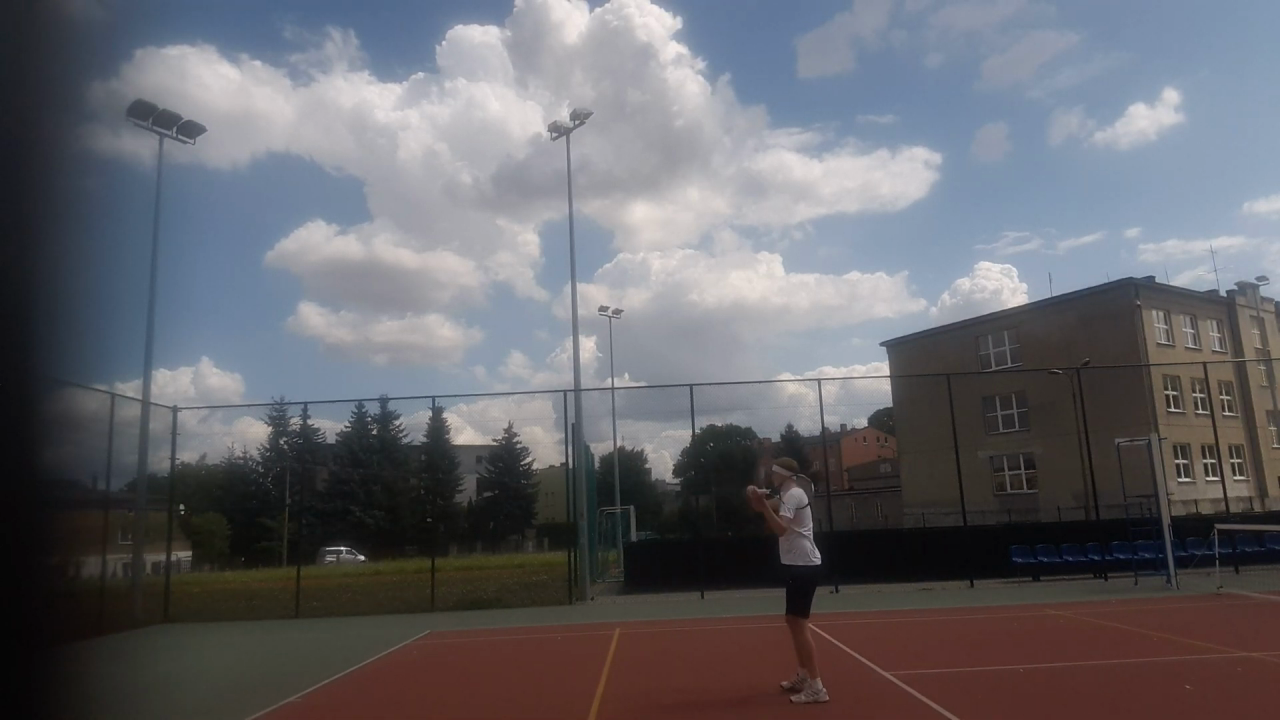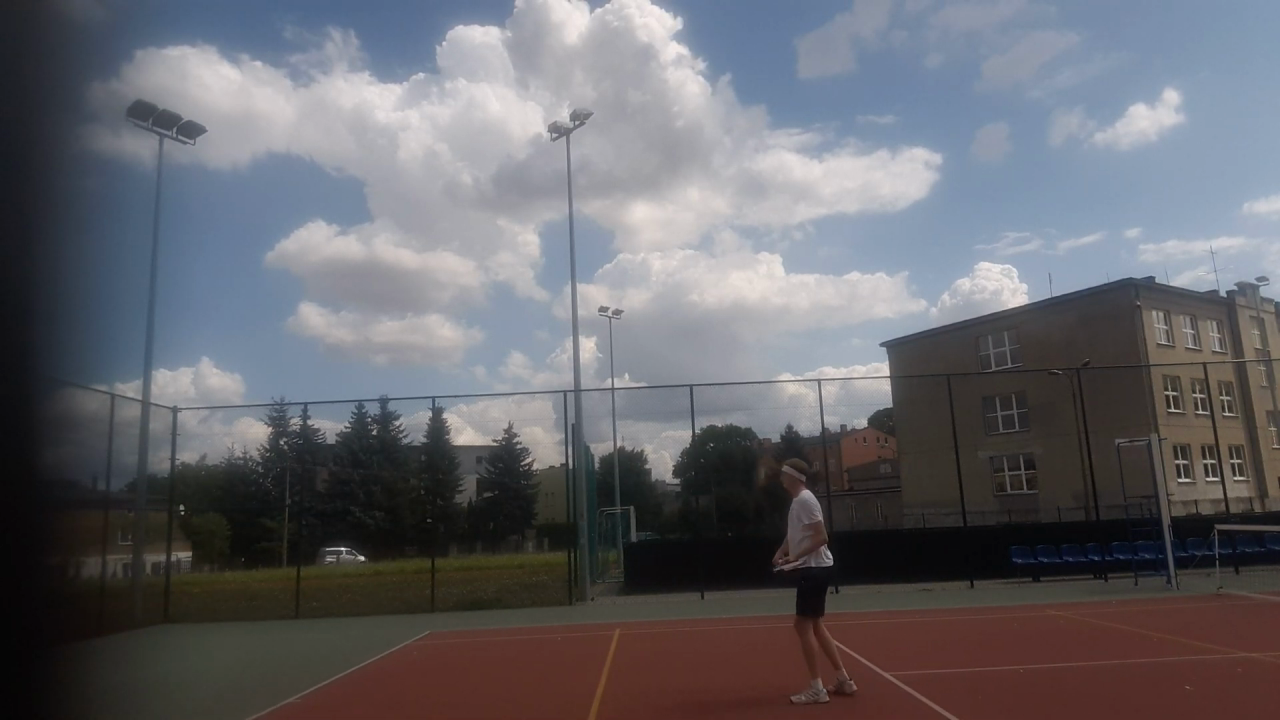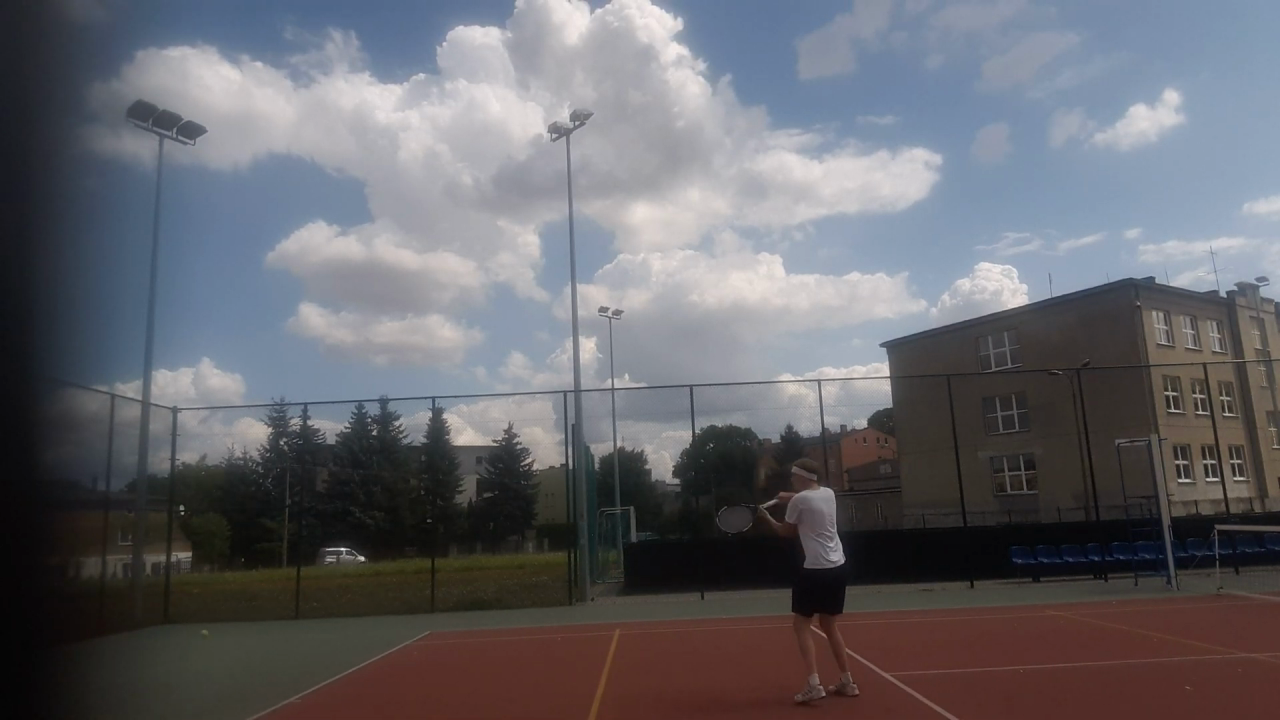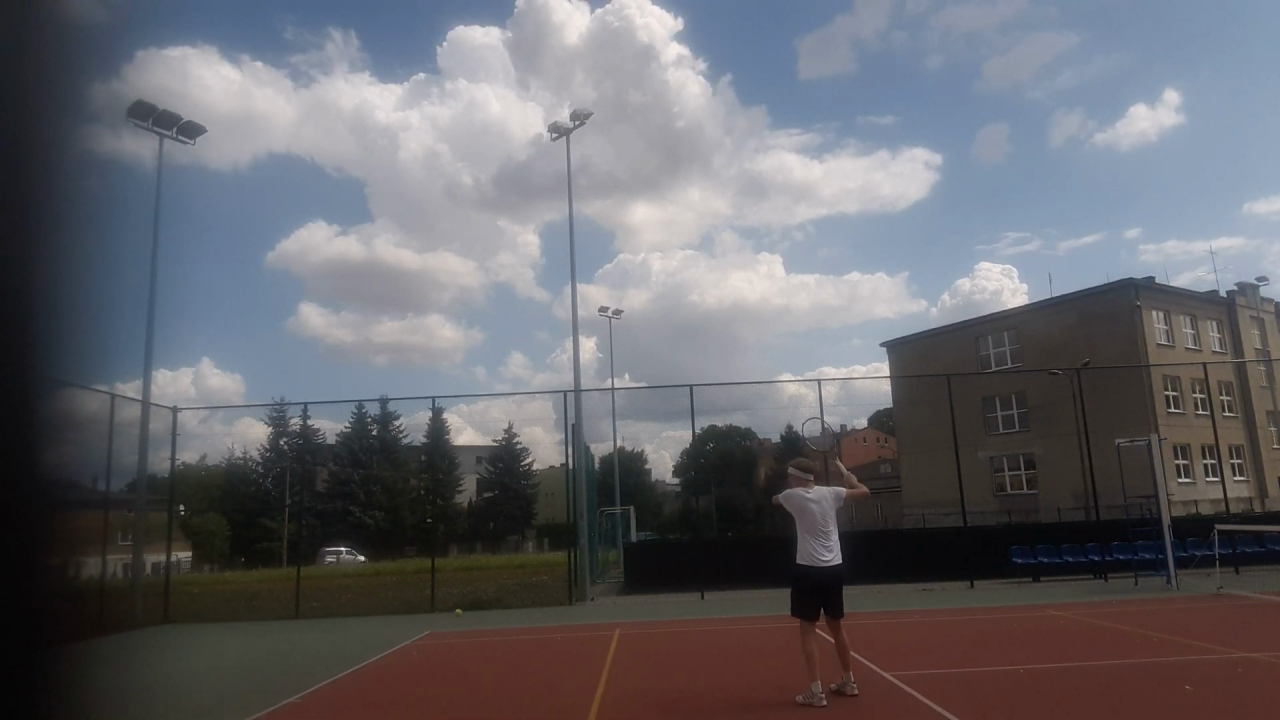
dt=0.3s
person 1, frame 1
left shoulder: (795, 496)
right shoulder: (786, 495)
left elbow: (782, 531)
right elbow: (767, 513)
left wrist: (763, 505)
right wrist: (757, 497)
left hip: (803, 566)
right hip: (798, 566)
left knee: (798, 624)
right knee: (795, 622)
left ankle: (815, 687)
right ankle: (804, 676)
person 1, frame 2
left shoulder: (806, 500)
right shoulder: (797, 500)
left elbow: (821, 538)
right elbow: (793, 537)
left wrist: (796, 556)
right wrist: (781, 553)
left hip: (815, 569)
right hip: (810, 569)
left knee: (802, 626)
right knee: (815, 626)
left ankle: (816, 688)
right ankle: (843, 679)
person 1, frame 3
left shoulder: (799, 500)
right shoulder: (828, 493)
left elbow: (786, 532)
left wrist: (766, 519)
left hip: (815, 570)
right hip: (838, 566)
left knee: (802, 626)
right knee: (829, 624)
left ankle: (814, 686)
right ankle: (847, 682)
person 1, frame 4
left shoulder: (792, 496)
right shoulder: (830, 493)
left elbow: (775, 499)
right elbow: (864, 491)
right wrist: (844, 472)
left hip: (808, 570)
right hip: (835, 568)
left knee: (808, 630)
right knee: (835, 626)
left ankle: (816, 691)
right ankle: (848, 681)
